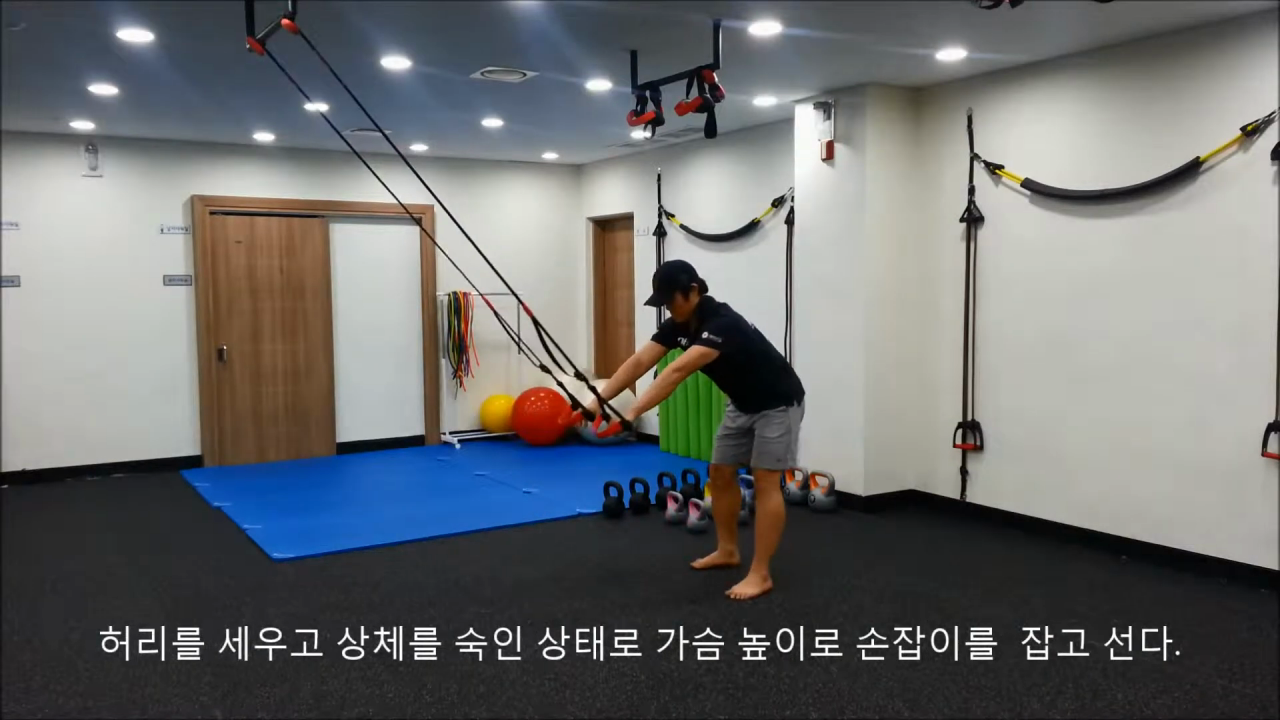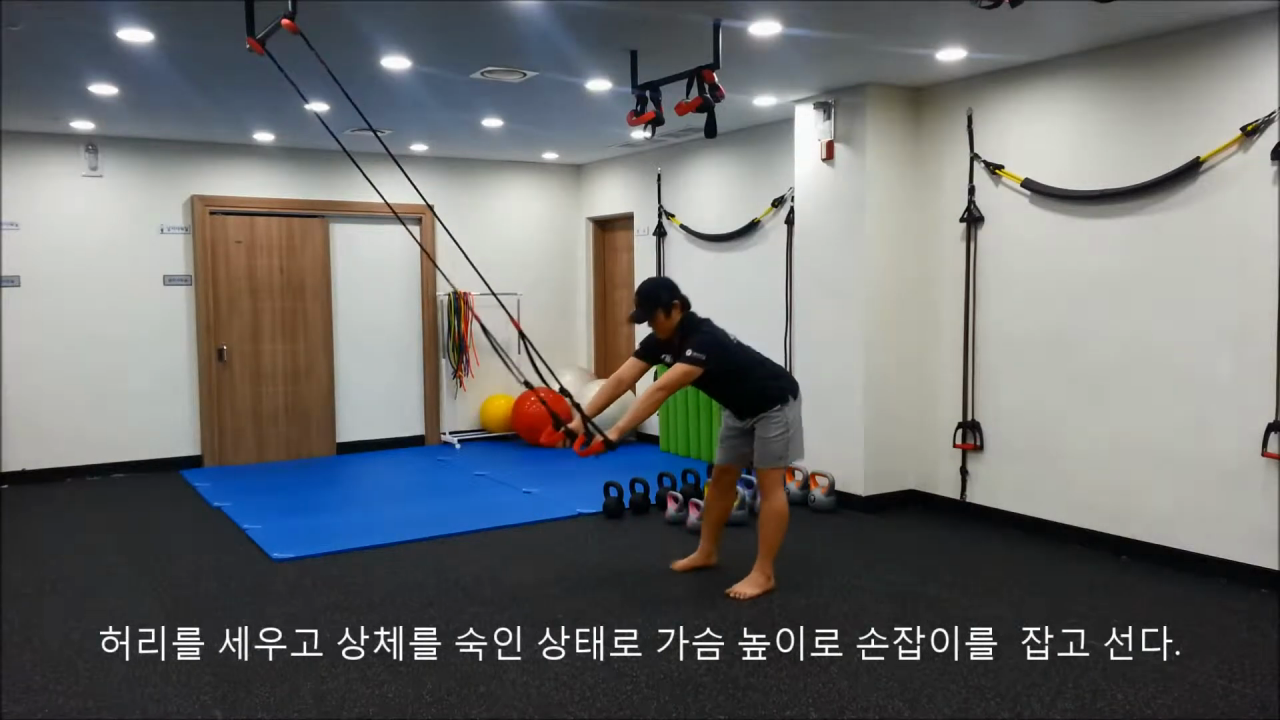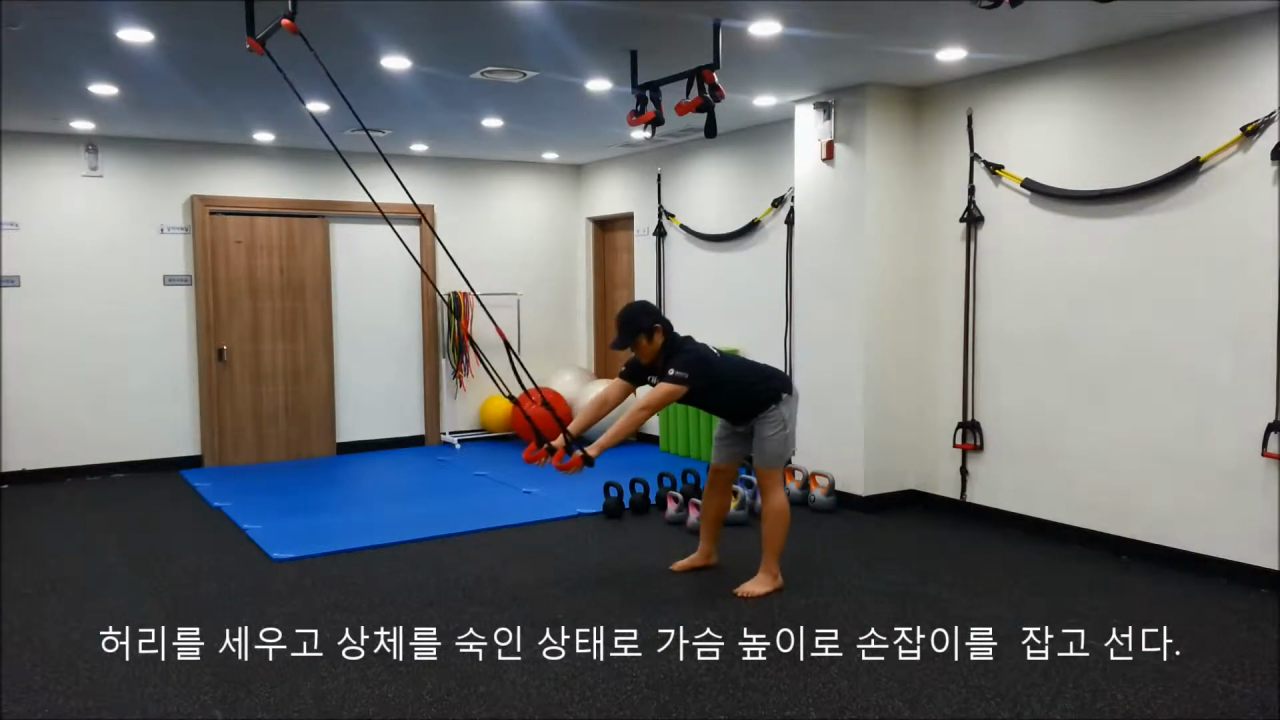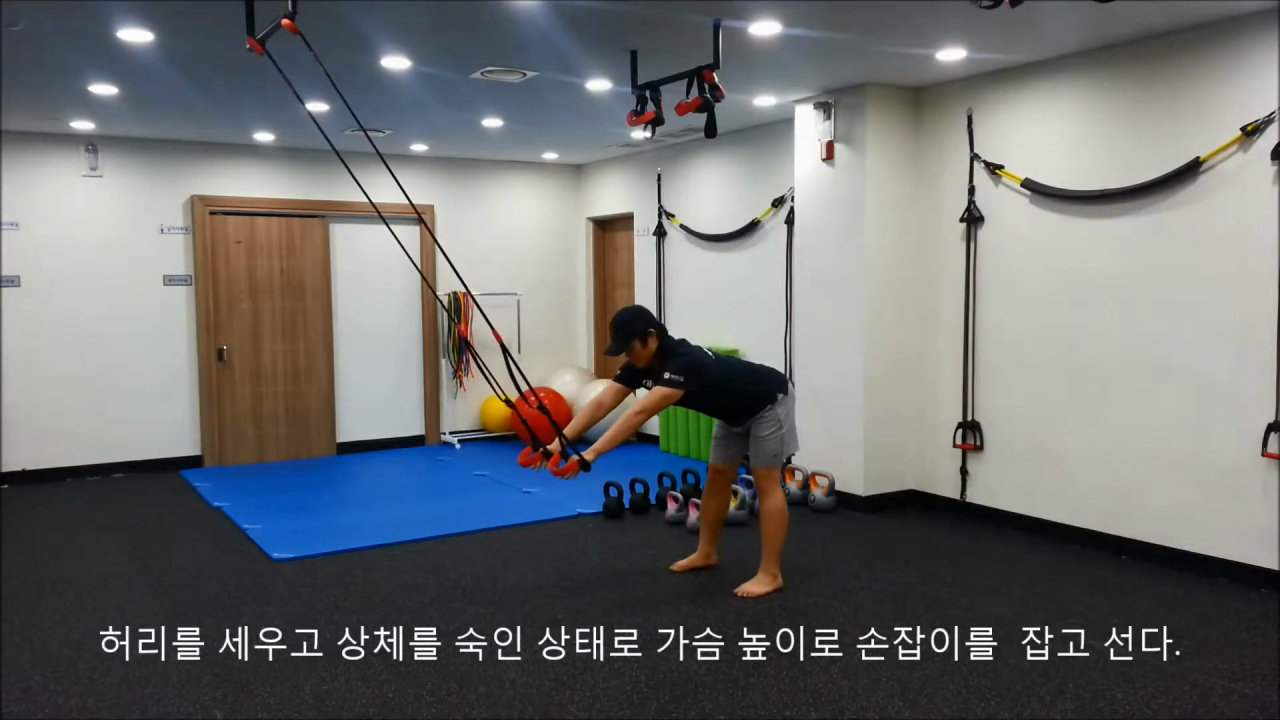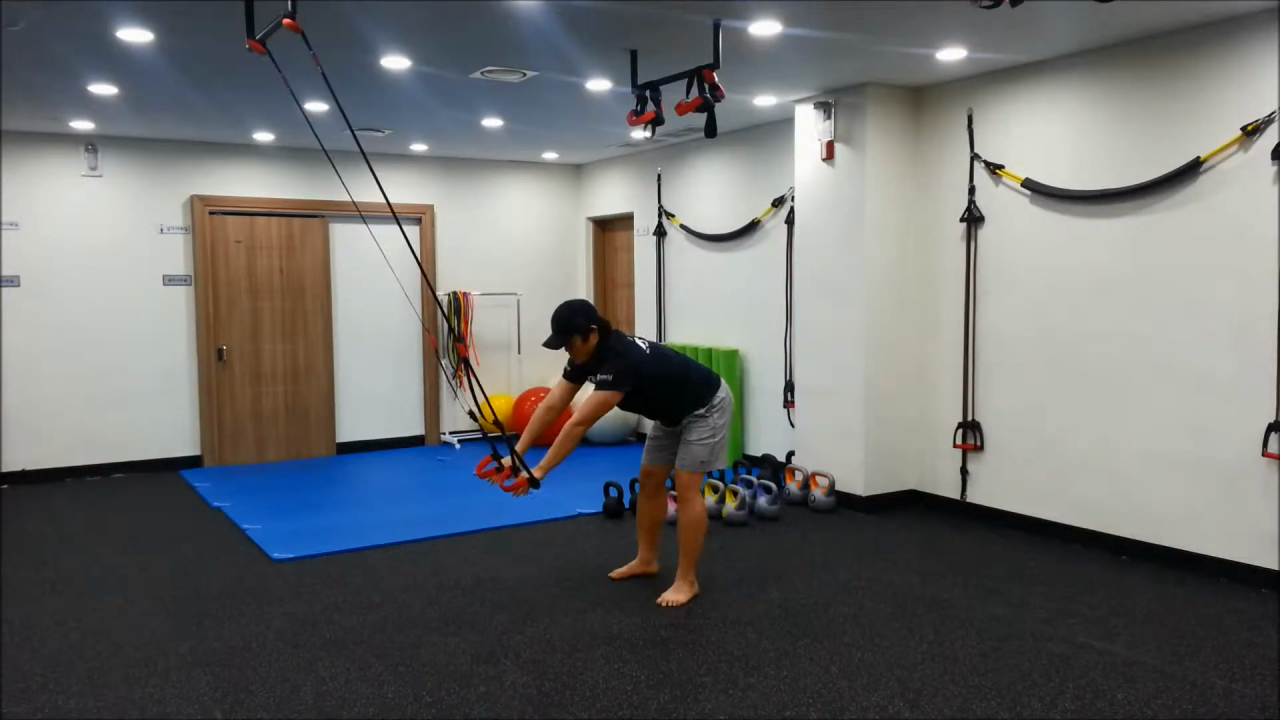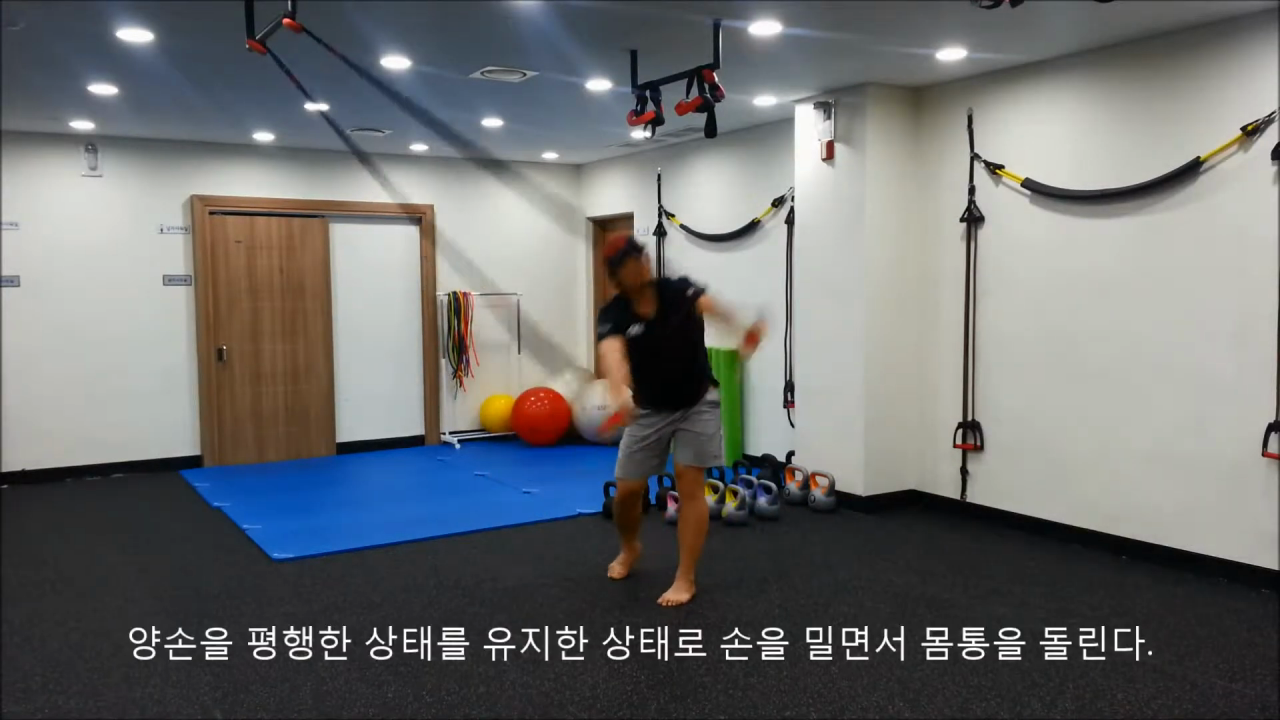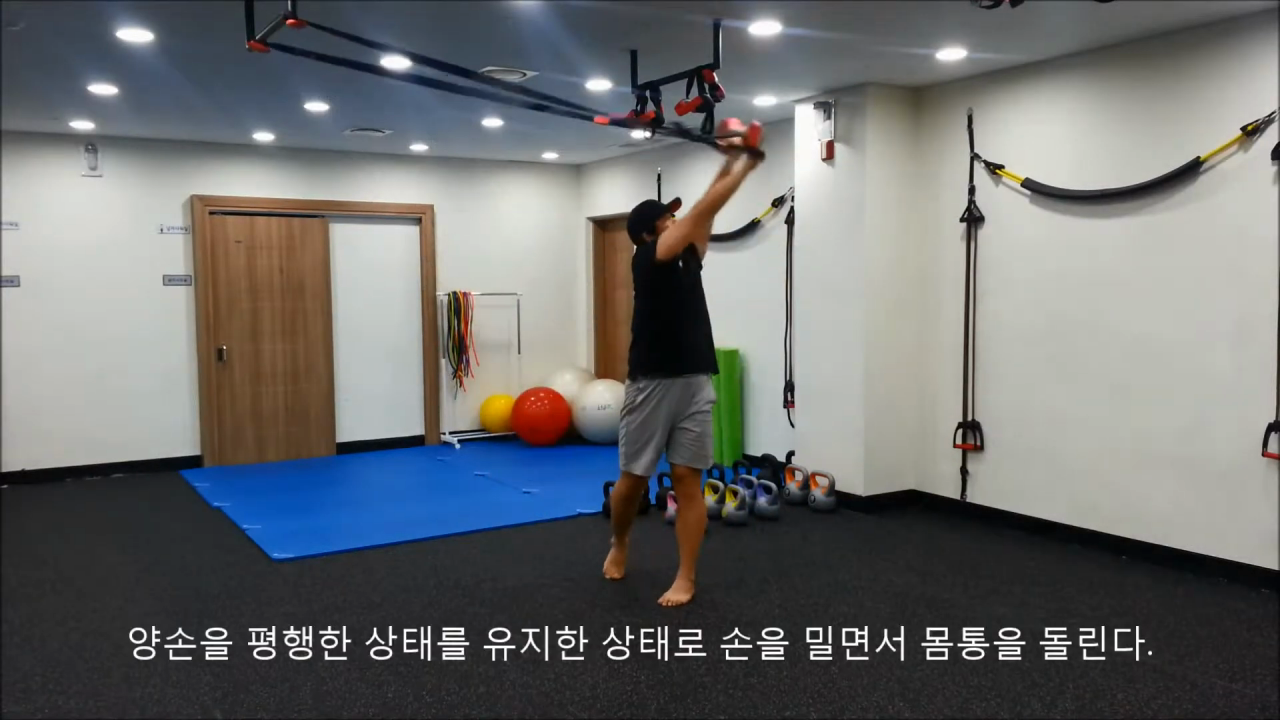
dt=0.4s
person 1, frame 1
left shoulder: (722, 323)
right shoulder: (678, 325)
left elbow: (678, 372)
right elbow: (639, 363)
left wrist: (634, 412)
right wrist: (600, 400)
left hip: (778, 404)
right hip: (742, 404)
left knee: (765, 482)
right knee: (721, 475)
left ankle: (760, 574)
right ankle: (727, 551)
person 1, frame 2
left shoulder: (705, 339)
right shoulder: (661, 341)
left elbow: (661, 390)
right elbow: (621, 380)
left wrist: (616, 432)
right wrist: (581, 419)
left hip: (775, 404)
right hip: (740, 408)
left knee: (768, 483)
right knee: (723, 476)
left ankle: (763, 573)
right ankle: (706, 553)
person 1, frame 3
left shoulder: (689, 358)
right shoulder: (645, 362)
left elbow: (645, 409)
right elbow: (606, 400)
left wrist: (596, 448)
right wrist: (564, 438)
left hip: (772, 403)
right hip: (737, 412)
left knee: (767, 481)
right knee: (719, 476)
left ankle: (770, 573)
right ankle: (706, 553)
person 1, frame 4
left shoulder: (684, 362)
right shoulder: (641, 365)
left elbow: (640, 413)
right elbow: (601, 404)
left wrist: (592, 454)
right wrist: (559, 442)
left hip: (769, 402)
right hip: (734, 411)
left knee: (765, 481)
right knee: (717, 476)
left ankle: (770, 573)
right ankle: (706, 552)
person 1, frame 5
left shoulder: (621, 359)
right shoulder: (585, 359)
left elbow: (579, 423)
right elbow: (551, 406)
left wrist: (540, 471)
right wrist: (516, 453)
left hip: (706, 406)
right hip: (669, 412)
left knee: (686, 487)
right knee: (649, 479)
left ankle: (686, 580)
right ankle: (646, 559)
person 1, frame 6
left shoulder: (679, 291)
right shoulder: (614, 314)
left elbow: (712, 307)
right elbow: (613, 358)
left wrist: (744, 329)
right wrist: (621, 399)
left hip: (697, 402)
right hip: (649, 409)
left knee: (690, 485)
right knee: (627, 489)
left ankle: (685, 579)
right ankle: (629, 547)
person 1, frame 7
left shoulder: (688, 259)
right shoulder: (647, 260)
left elbow: (706, 214)
right elbow: (699, 212)
left wrist: (737, 161)
right wrist: (743, 164)
left hip: (695, 385)
right hip: (651, 385)
left knee: (687, 480)
right knee: (633, 477)
left ankle: (686, 578)
right ankle: (618, 546)
